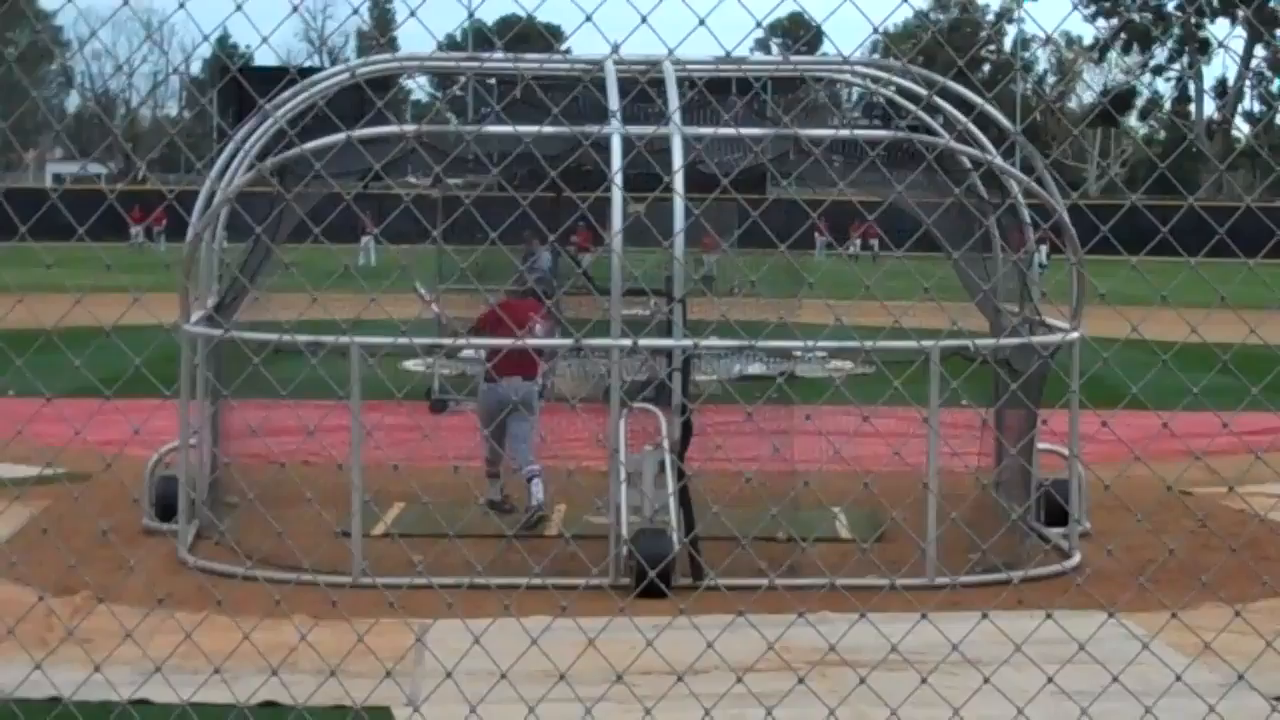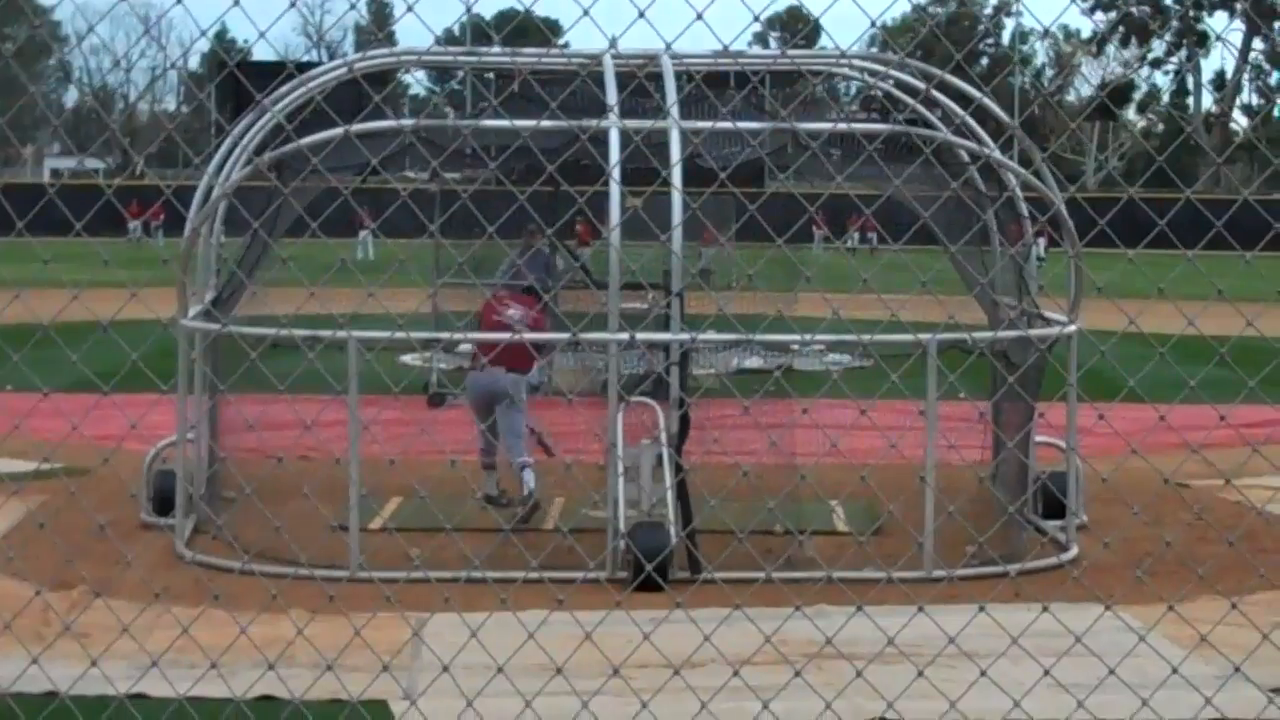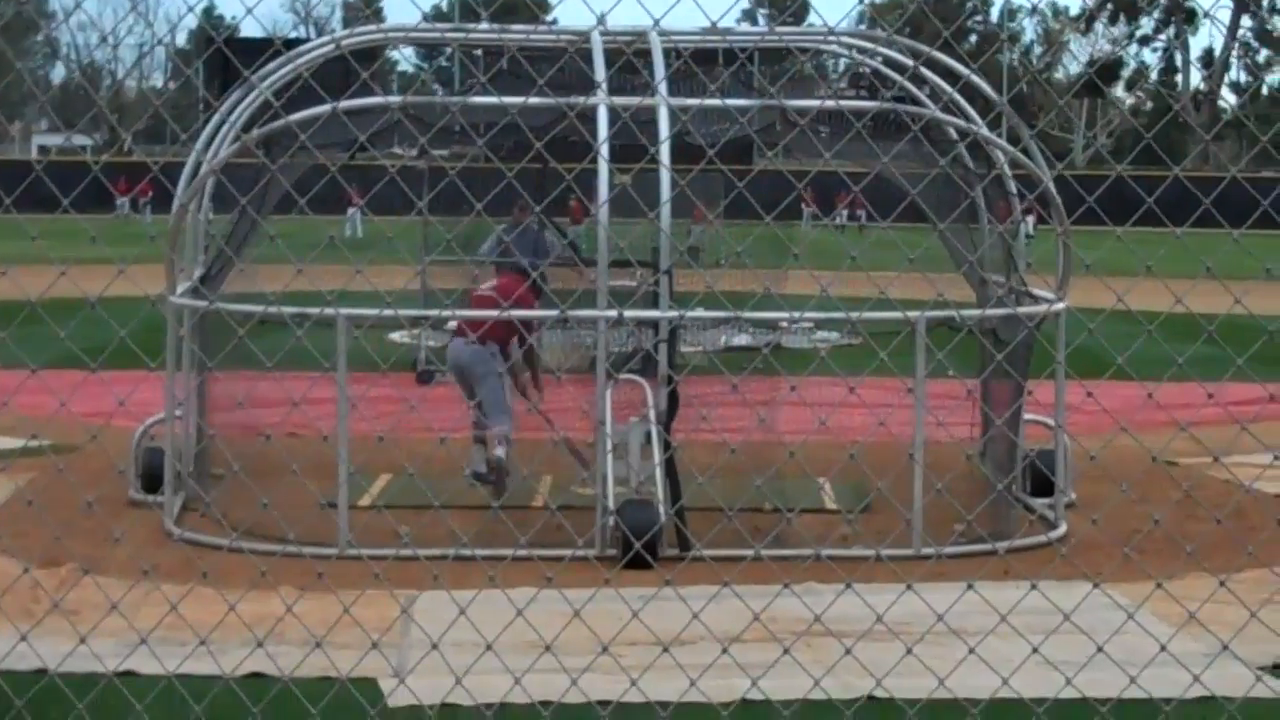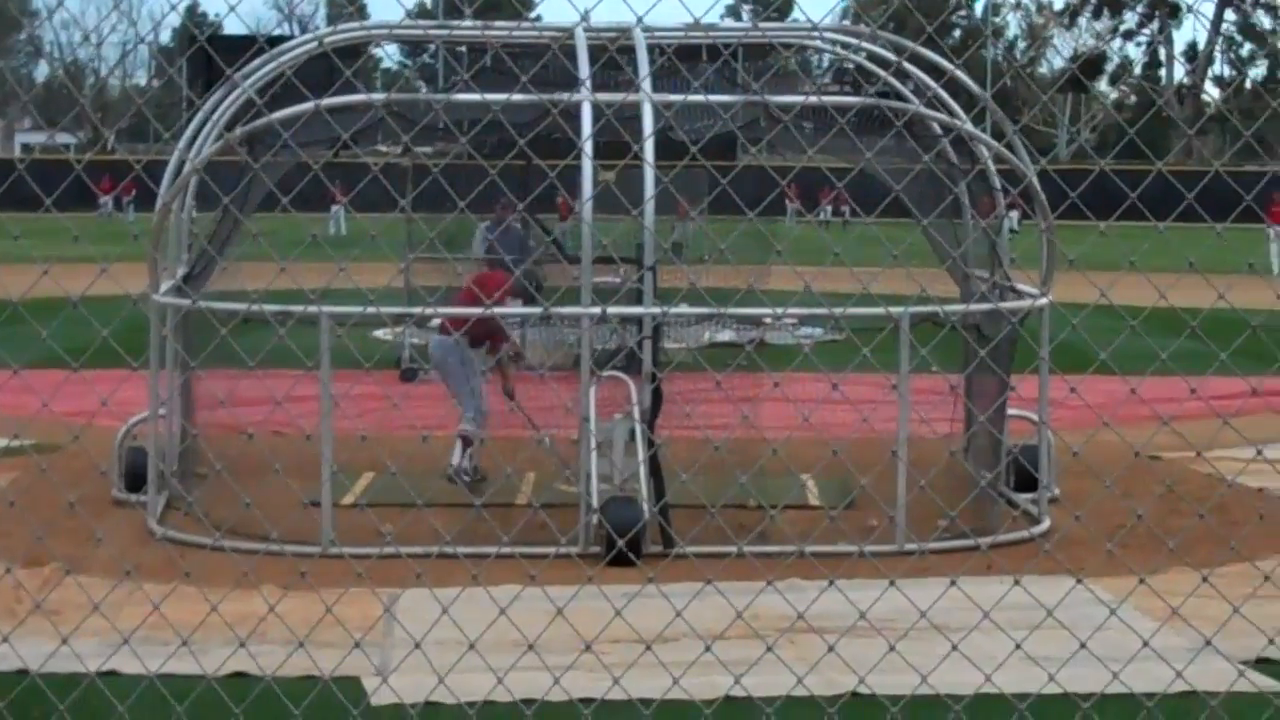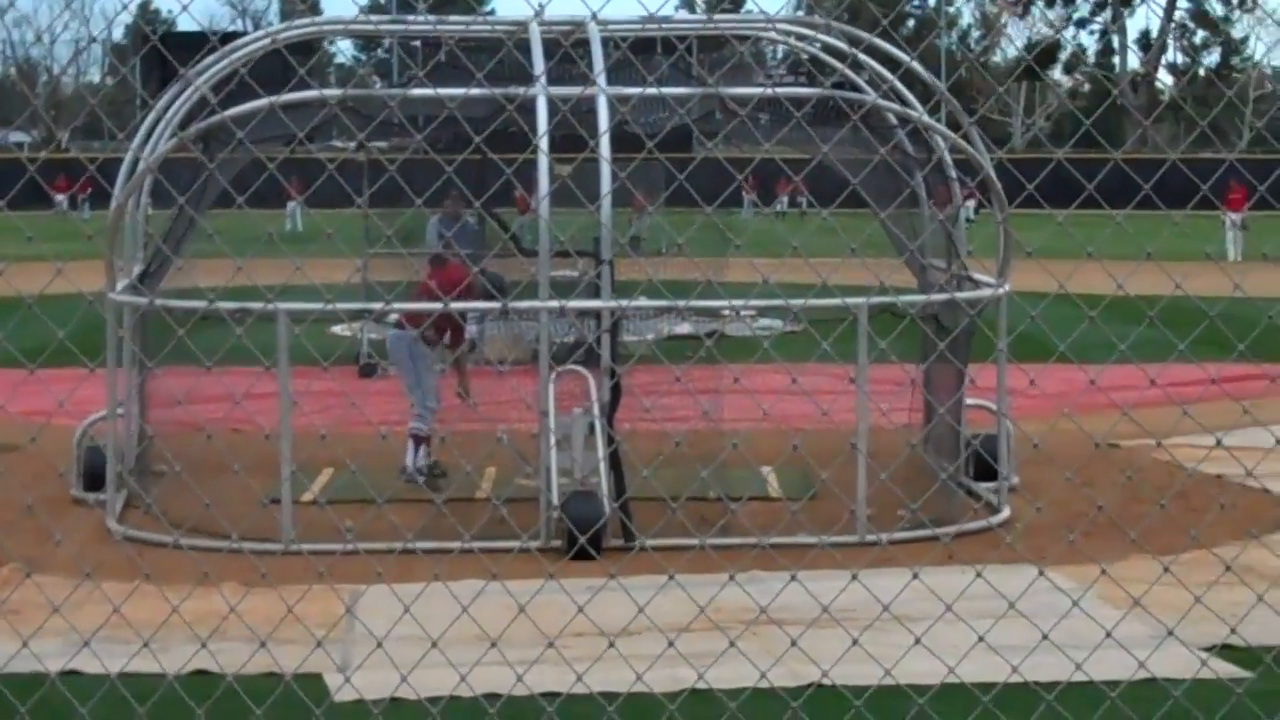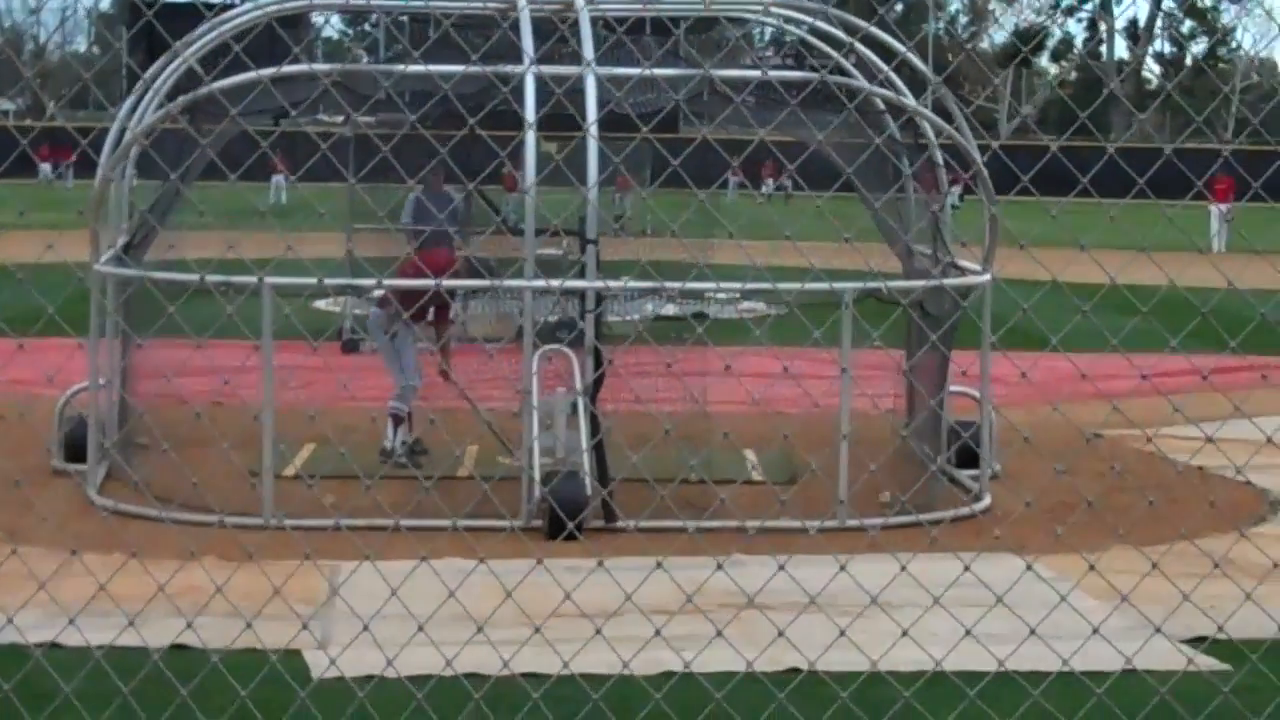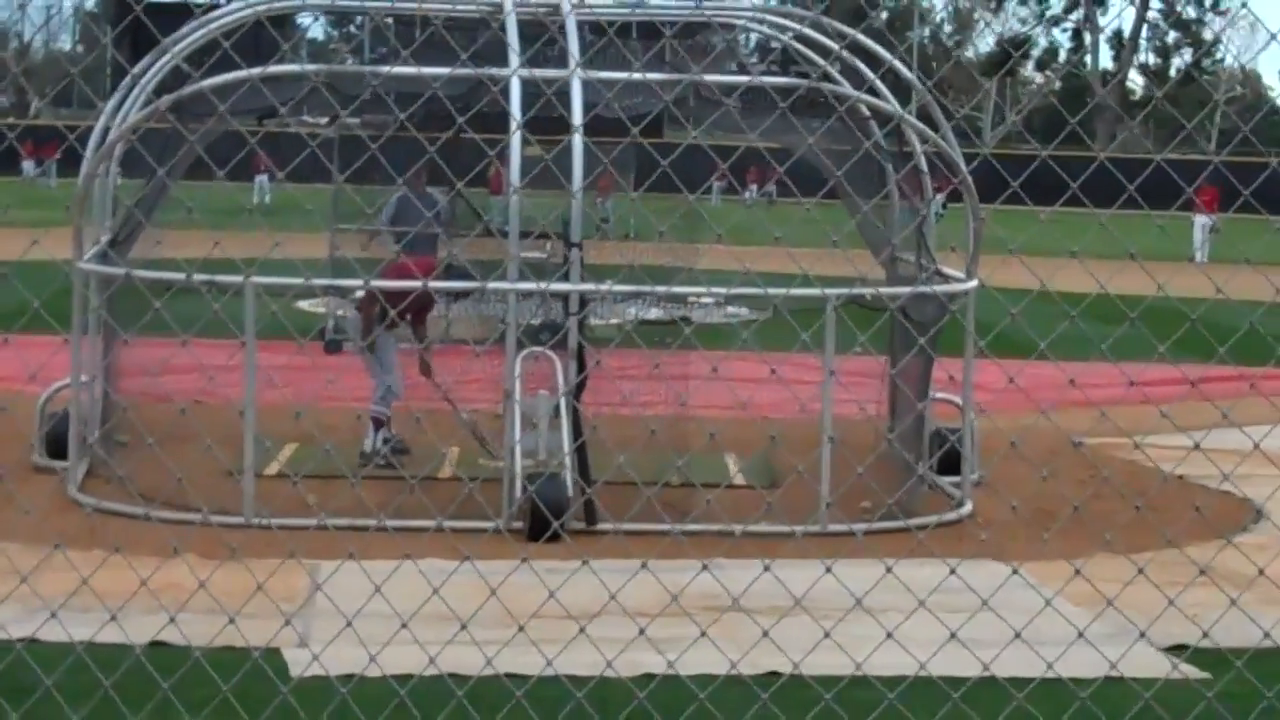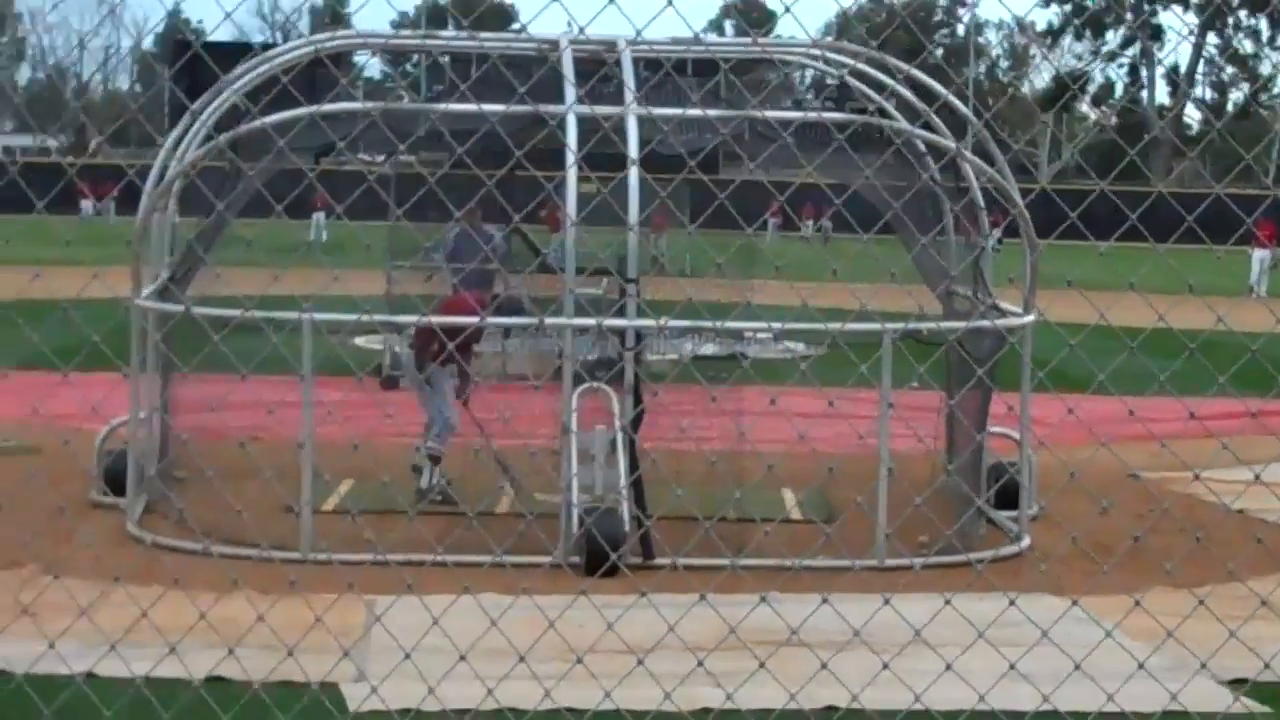
dt=0.2s
person 1, frame 1
left shoulder: (507, 307)
right shoulder: (545, 320)
left elbow: (474, 331)
left hip: (497, 385)
right hip: (527, 387)
left knee: (492, 442)
right knee: (524, 450)
left ankle: (494, 496)
right ankle: (536, 501)
person 1, frame 2
left shoulder: (495, 300)
right shoulder: (539, 319)
right elbow: (533, 362)
right wrist: (522, 391)
left hip: (479, 376)
right hip: (512, 379)
left knee: (488, 435)
right knee: (516, 443)
left ankle: (491, 490)
right ankle: (529, 493)
person 1, frame 3
left shoulder: (490, 285)
right shoulder: (522, 291)
right elbow: (526, 341)
left wrist: (516, 377)
right wrist: (535, 379)
left hip: (456, 347)
right hip: (480, 350)
left knee: (482, 410)
right knee: (500, 414)
left ankle: (480, 467)
right ankle: (498, 458)
person 1, frame 4
left shoulder: (497, 298)
right shoulder: (498, 281)
left elbow: (494, 345)
left wrist: (506, 380)
right wrist: (509, 343)
left hip: (441, 343)
right hip: (454, 345)
left knee: (469, 407)
right knee: (477, 410)
left ankle: (464, 463)
right ankle: (458, 467)
person 1, frame 5
left shoulder: (462, 299)
right shoulder: (458, 276)
left elbow: (456, 343)
right elbow: (425, 290)
left wrist: (462, 381)
right wrist: (430, 331)
left hip: (418, 341)
right hip: (407, 337)
left knee: (430, 402)
right knee: (424, 404)
left ankle: (424, 461)
right ankle: (411, 466)
person 1, frame 6
left shoulder: (449, 281)
right shoulder: (444, 260)
left elbow: (442, 321)
right elbow: (400, 278)
left wrist: (445, 361)
right wrist: (393, 318)
left hip: (402, 323)
right hip: (389, 318)
left knee: (410, 382)
right knee: (408, 383)
left ankle: (405, 438)
right ankle: (391, 446)
person 1, frame 7
left shoulder: (429, 287)
right shoulder: (419, 268)
left elbow: (418, 319)
right elbow: (374, 291)
left wrist: (423, 355)
right wrist: (368, 330)
left hip: (383, 328)
right hip: (370, 320)
left knee: (392, 381)
right knee: (389, 385)
left ankle: (386, 438)
right ankle: (371, 450)
person 1, frame 8
left shoulder: (481, 311)
right shoulder: (469, 307)
left elbow: (465, 347)
right elbow: (425, 330)
left wrist: (465, 382)
right wrist: (421, 370)
left hip: (439, 361)
right hip: (424, 361)
left knee: (440, 417)
right knee: (446, 420)
left ankle: (423, 464)
right ankle: (428, 485)
